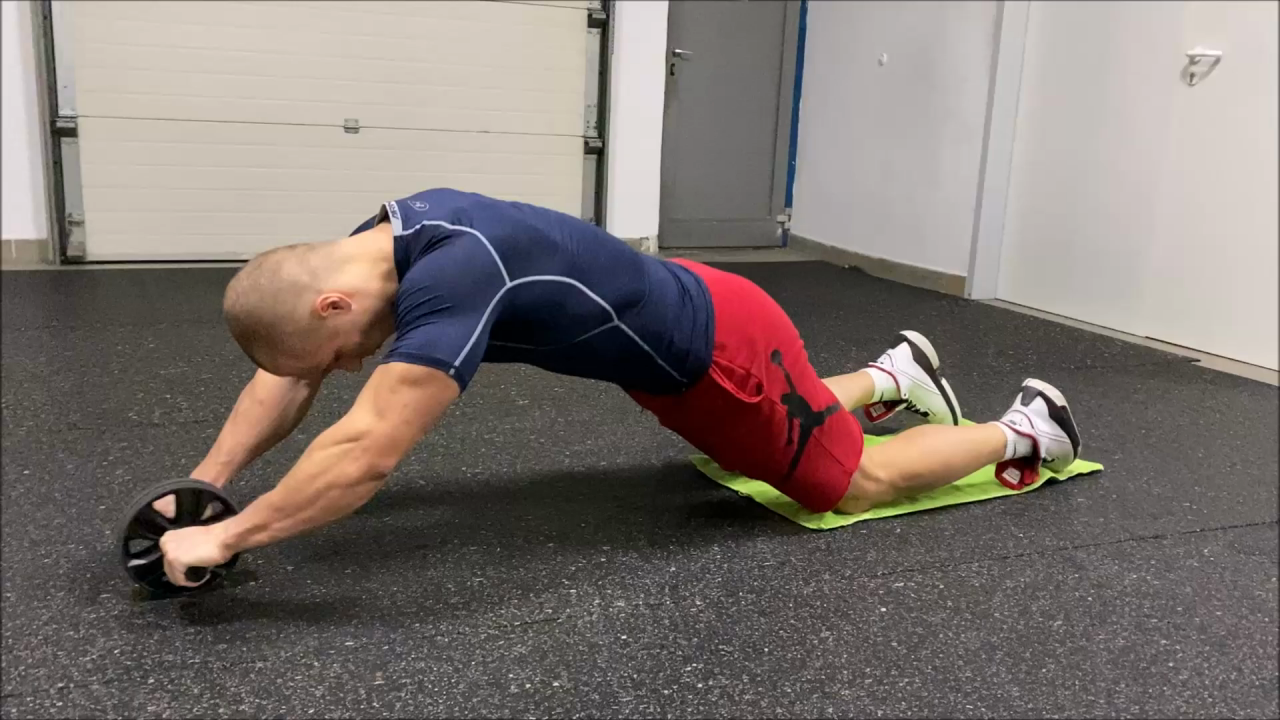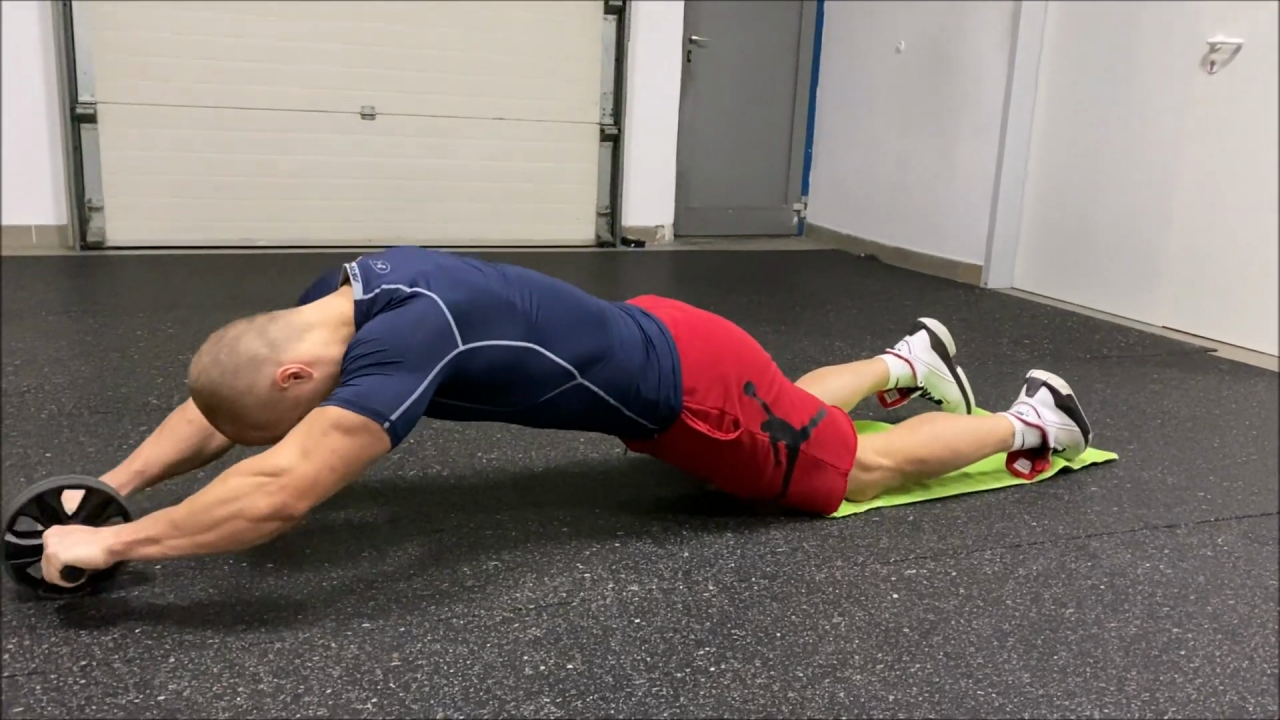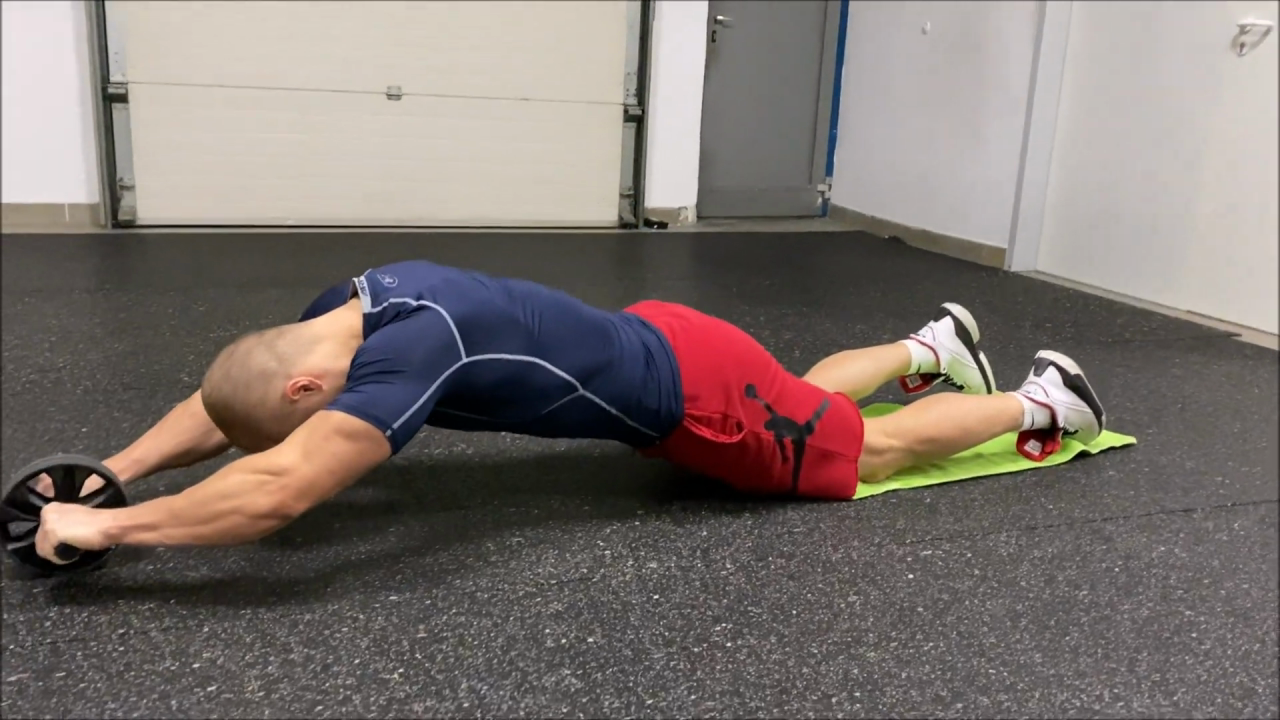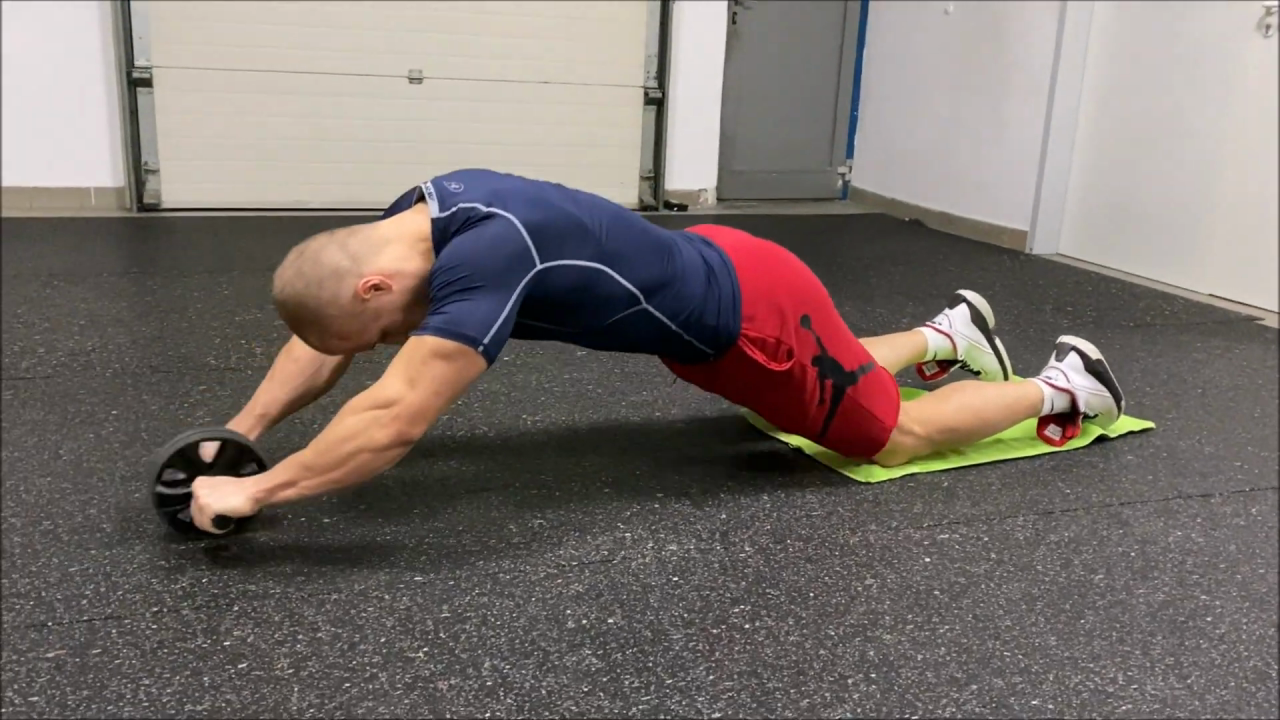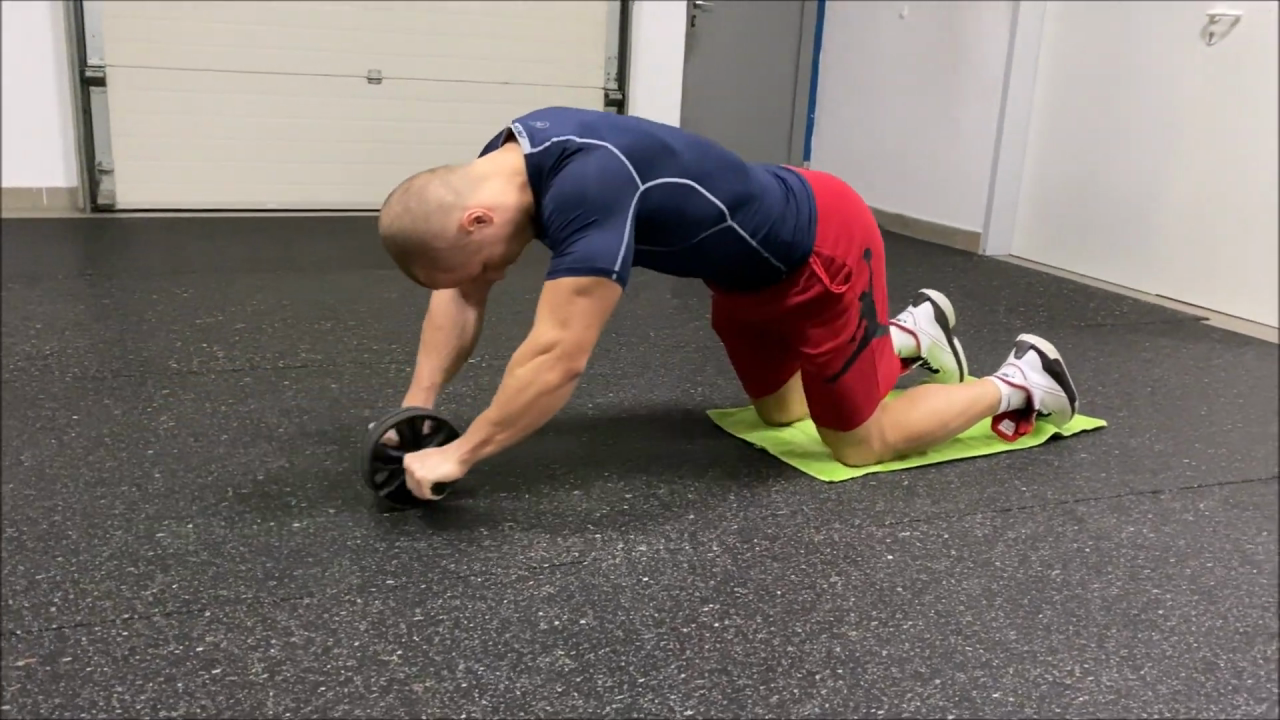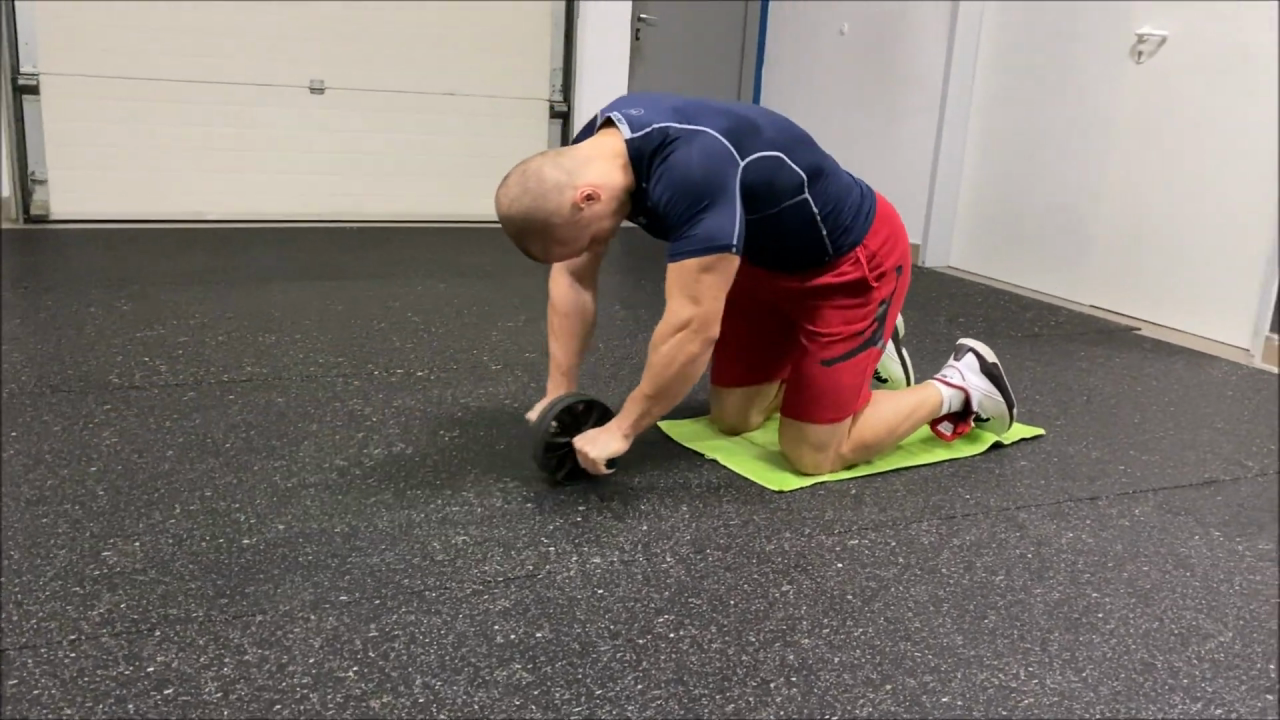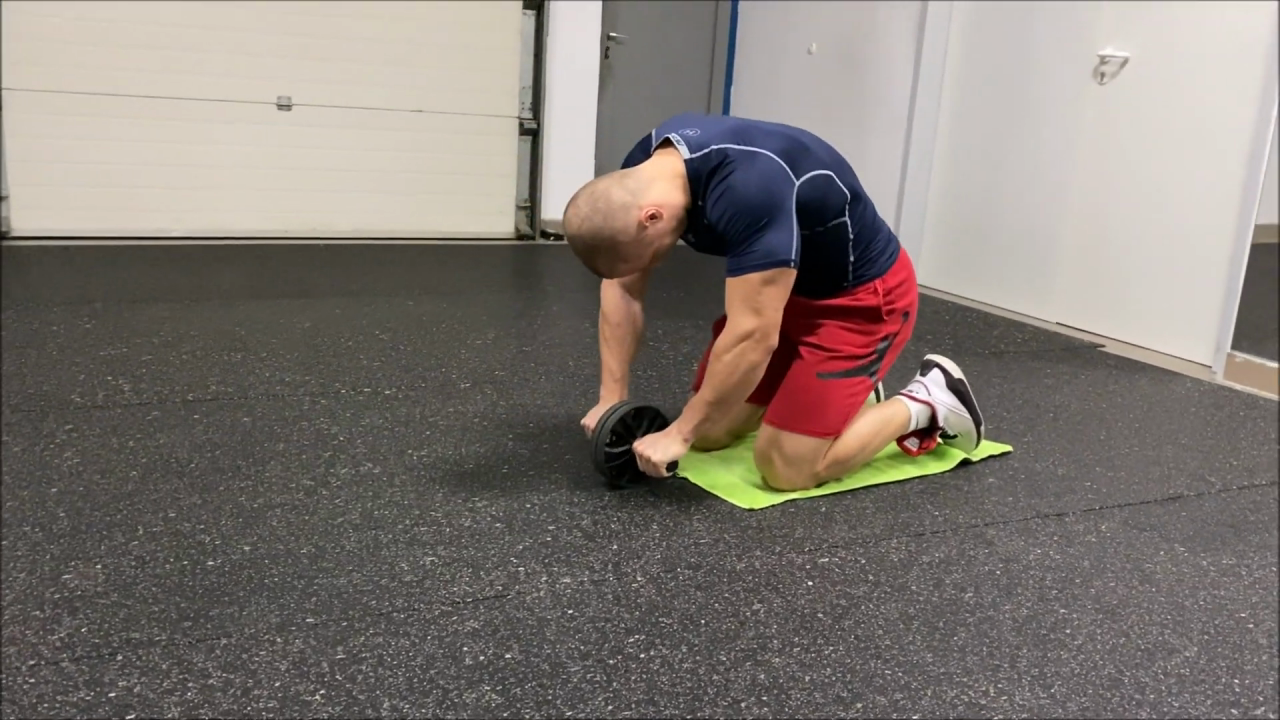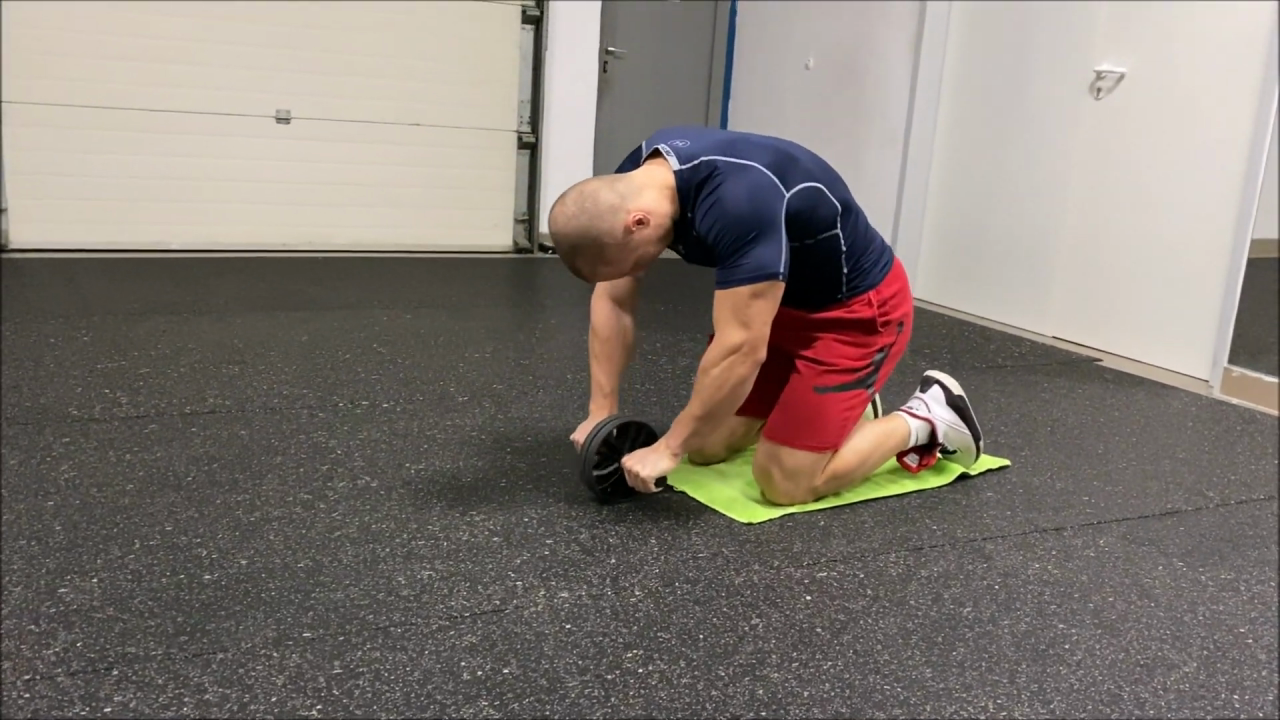
dt=0.5s
person 1, frame 1
left shoulder: (449, 274)
right shoulder: (377, 250)
left elbow: (369, 453)
right elbow: (284, 375)
left wrist: (229, 535)
right wrist: (208, 478)
left hip: (719, 342)
right hip: (672, 338)
left knee: (855, 483)
right knee: (794, 428)
left ankle: (1022, 431)
right ankle: (892, 374)
person 1, frame 2
left shoulder: (402, 334)
right shoulder: (343, 296)
left elbow: (283, 490)
right elbow: (217, 408)
left wrist: (114, 544)
right wrist: (111, 485)
left hip: (688, 383)
right hip: (648, 343)
left knee: (856, 470)
right knee: (793, 420)
left ankle: (1030, 420)
right ankle: (908, 360)
person 1, frame 3
left shoulder: (407, 348)
right shoulder: (349, 303)
left elbow: (280, 489)
right elbow: (225, 405)
left wrist: (109, 525)
right wrist: (114, 469)
left hip: (690, 390)
right hip: (652, 345)
left knee: (865, 450)
right knee: (807, 403)
left ankle: (1040, 401)
right ankle: (931, 345)
person 1, frame 4
left shoulder: (483, 256)
right shoulder: (419, 221)
left elbow: (393, 418)
right elbow: (324, 336)
left wrist: (255, 492)
right wrist: (243, 427)
left hip: (752, 312)
right hip: (709, 270)
left knee: (893, 433)
right knee: (836, 381)
left ankle: (1062, 386)
right ankle: (946, 334)
person 1, frame 5
left shoulder: (585, 187)
right shoulder: (499, 166)
left elbow: (557, 358)
right elbow: (459, 298)
left wrist: (458, 457)
right wrist: (418, 406)
left hip: (823, 250)
right hip: (756, 253)
left knee: (857, 443)
right knee: (779, 413)
left ankle: (1019, 385)
right ankle: (910, 331)
person 1, frame 6
left shoulder: (692, 169)
right shoulder: (589, 155)
left elbow: (693, 328)
right elbow: (572, 279)
left wrist: (620, 431)
right wrist: (558, 392)
left hip: (855, 257)
right hip: (776, 256)
left knee: (812, 454)
right knee: (732, 418)
left ankle: (957, 388)
right ankle: (865, 348)
person 1, frame 7
left shoulder: (749, 188)
right shoulder: (642, 173)
left elbow: (753, 336)
right elbow: (622, 290)
left wrist: (678, 434)
right wrist: (611, 398)
left hip: (863, 295)
right hip: (786, 288)
left knee: (785, 467)
right knee: (709, 434)
left ankle: (923, 404)
right ankle: (837, 380)
person 1, frame 8
left shoulder: (738, 201)
right shoulder: (630, 184)
left elbow: (741, 349)
right elbow: (611, 303)
left wrist: (667, 449)
right wrist: (601, 412)
left hip: (857, 308)
right hip: (779, 301)
left knee: (784, 481)
right knee: (706, 446)
left ankle: (923, 420)
right ankle: (835, 395)
